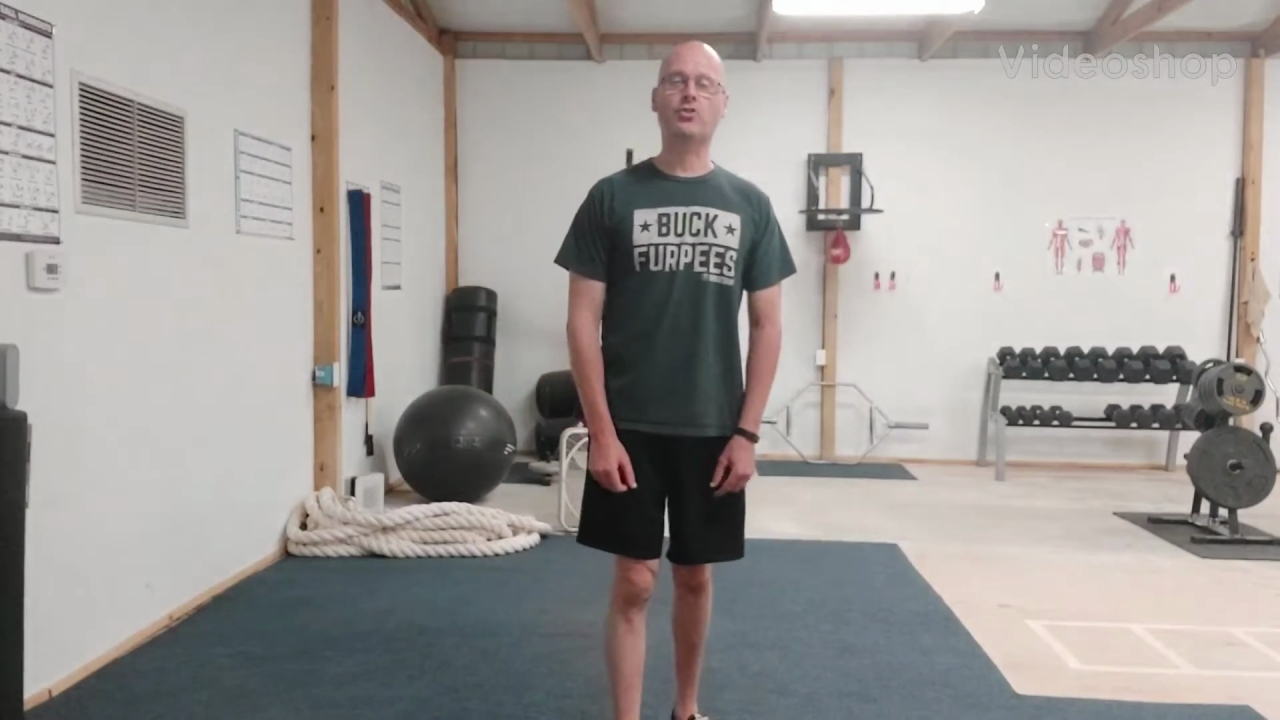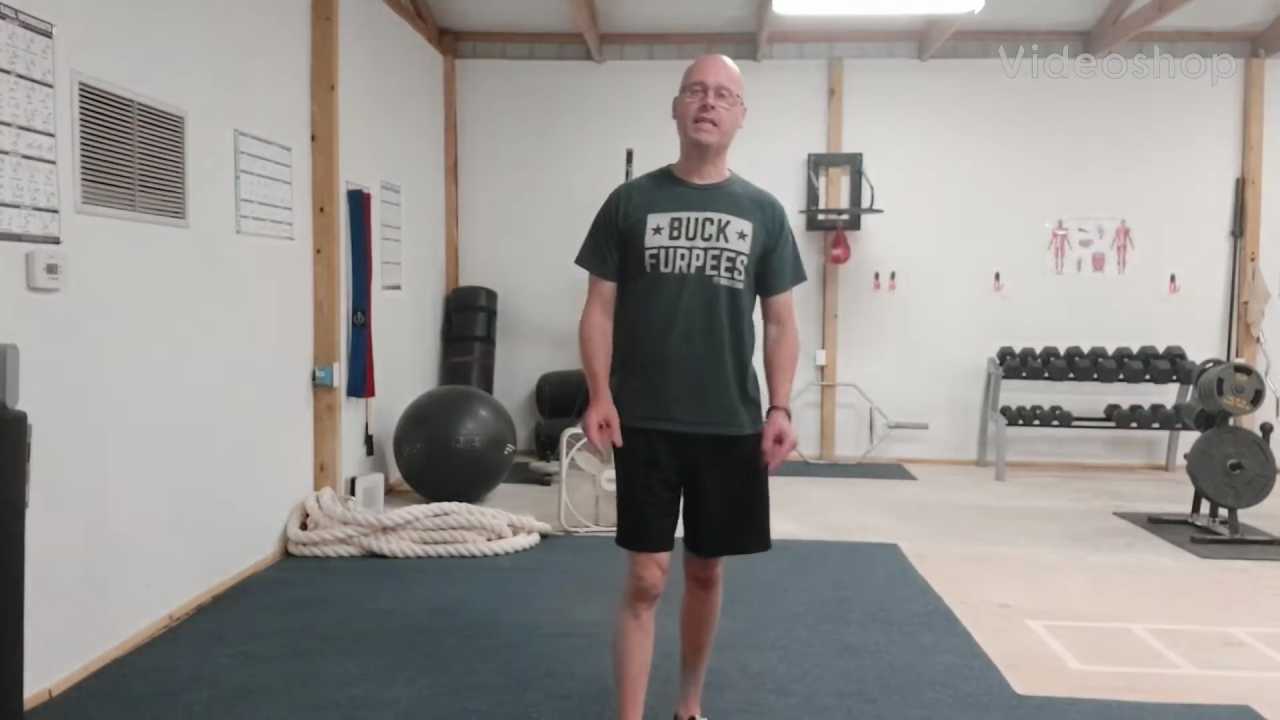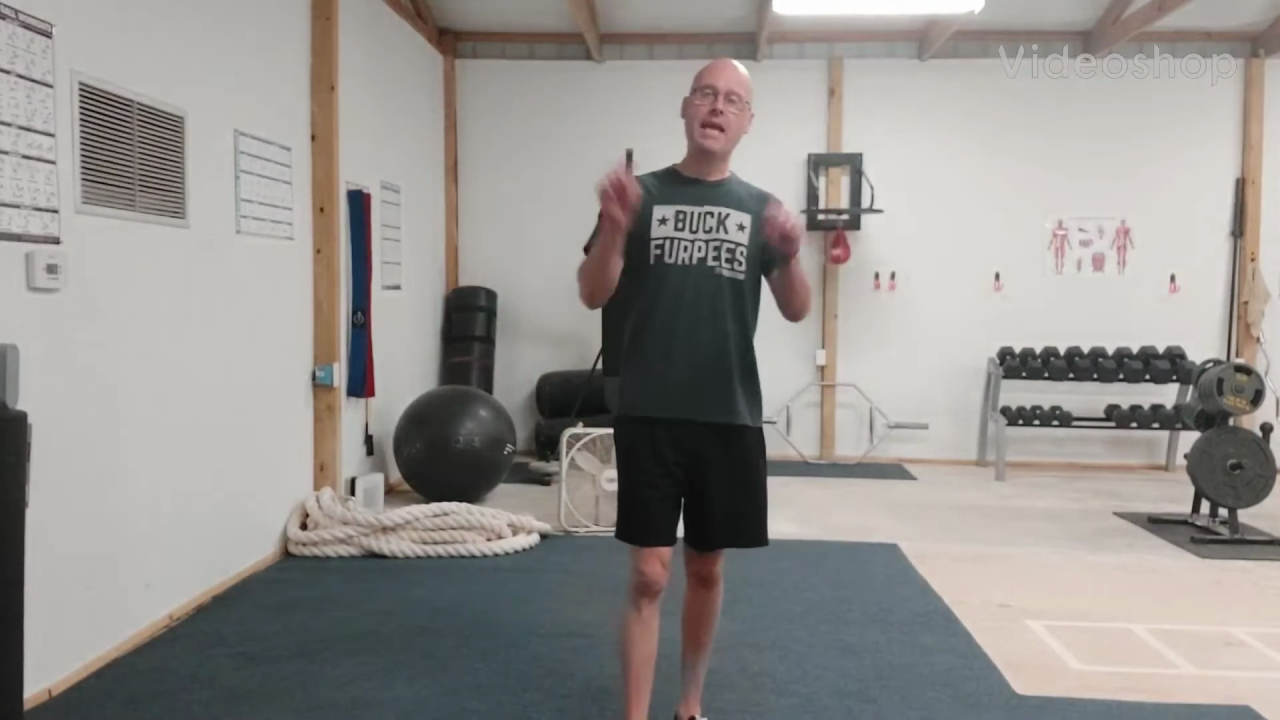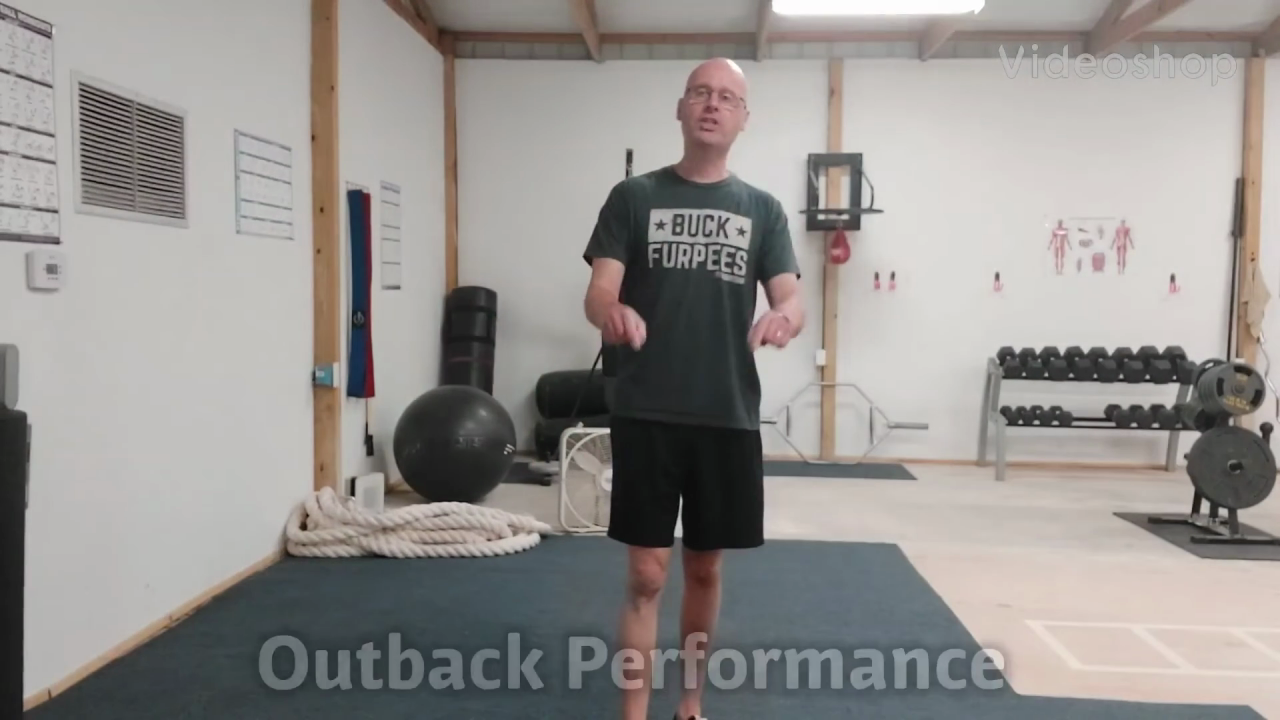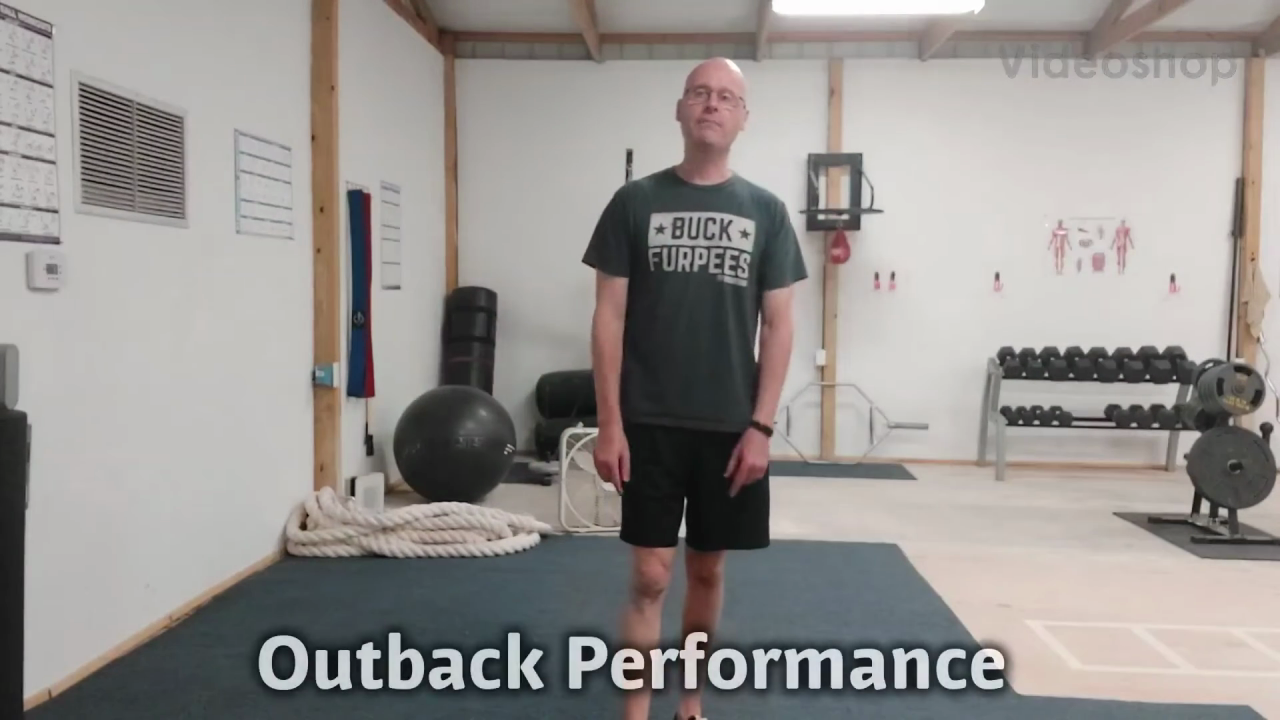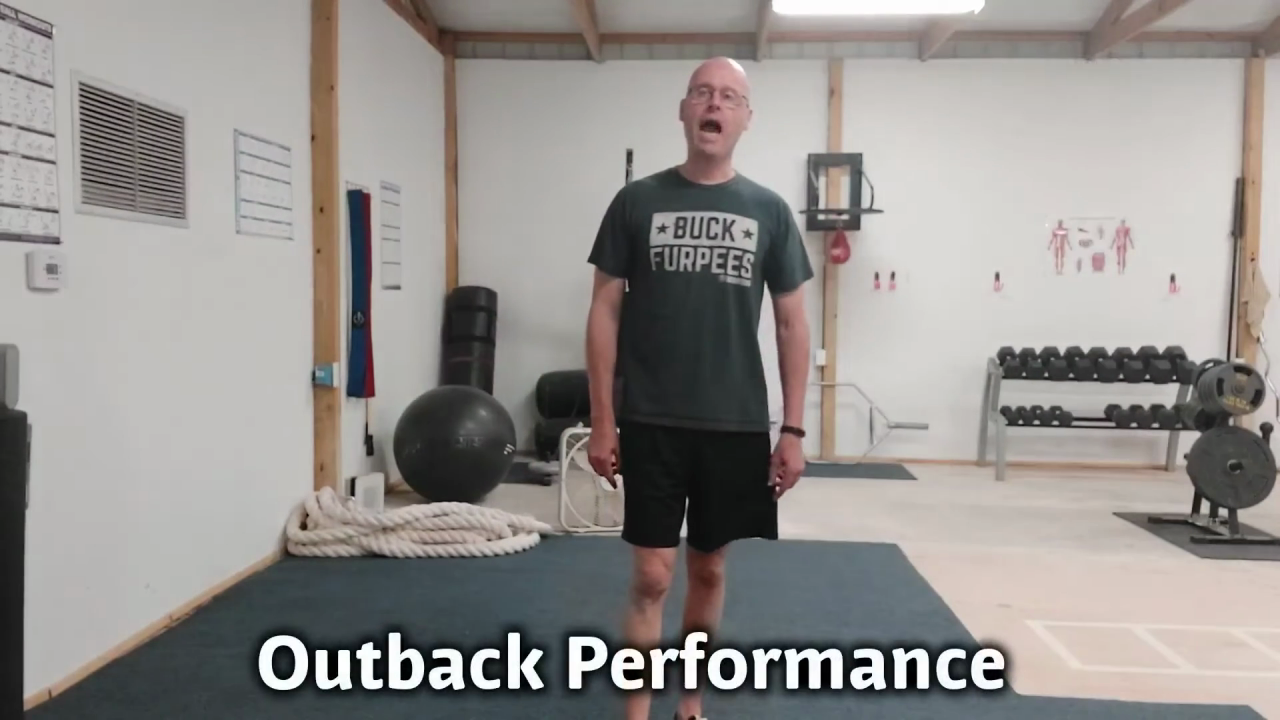
dt=0.4s
person 1, frame 1
left shoulder: (749, 204)
right shoulder: (612, 197)
left elbow: (766, 324)
right elbow: (583, 320)
left wrist: (747, 431)
right wrist: (601, 430)
left hip: (712, 429)
right hip: (630, 428)
left knee: (695, 576)
right knee: (634, 582)
person 1, frame 2
left shoulder: (763, 211)
right shoulder: (630, 202)
left elbow: (781, 321)
right elbow: (600, 306)
left wrist: (780, 407)
right wrist: (599, 396)
left hip: (730, 425)
right hip: (646, 424)
left knee: (706, 572)
right knee: (645, 579)
person 1, frame 3
left shoulder: (761, 207)
right shoulder: (641, 194)
left elbow: (796, 309)
right elbow: (594, 296)
left wrist: (789, 253)
right wrist: (613, 227)
left hip: (730, 416)
right hip: (648, 414)
left knee: (706, 568)
right knee: (649, 574)
person 1, frame 4
left shoulder: (762, 210)
right shoulder: (634, 196)
left elbow: (791, 303)
right elbow: (597, 291)
left wrist: (779, 320)
right wrist: (616, 314)
left hip: (727, 420)
right hip: (646, 416)
left knee: (705, 568)
right knee: (645, 574)
person 1, frame 5
left shoulder: (765, 210)
right shoulder: (634, 201)
left elbow: (777, 325)
right elbow: (609, 316)
left wrist: (761, 426)
right wrist: (609, 422)
left hip: (730, 425)
right hip: (650, 423)
left knee: (708, 569)
right knee: (650, 575)
person 1, frame 6
left shoulder: (769, 211)
right shoulder: (637, 201)
left elbow: (792, 323)
right elbow: (604, 313)
left wrist: (792, 429)
right wrist: (602, 419)
left hip: (736, 424)
right hip: (650, 423)
left knee: (708, 569)
right knee: (651, 576)
